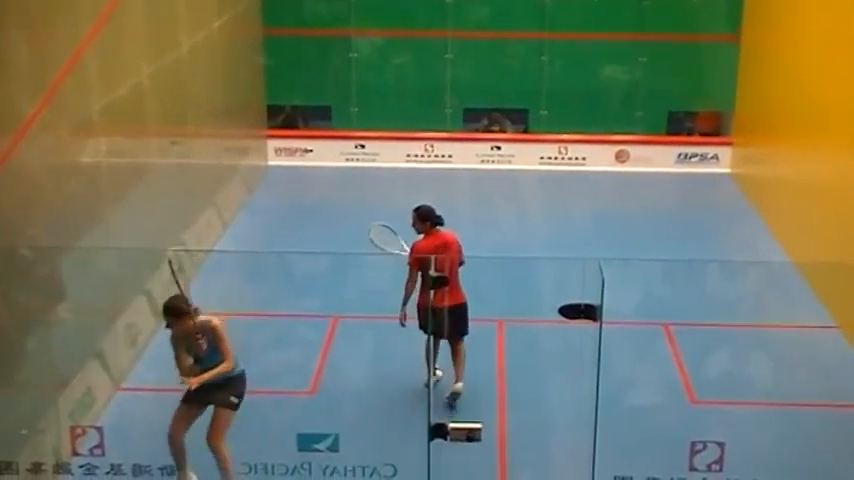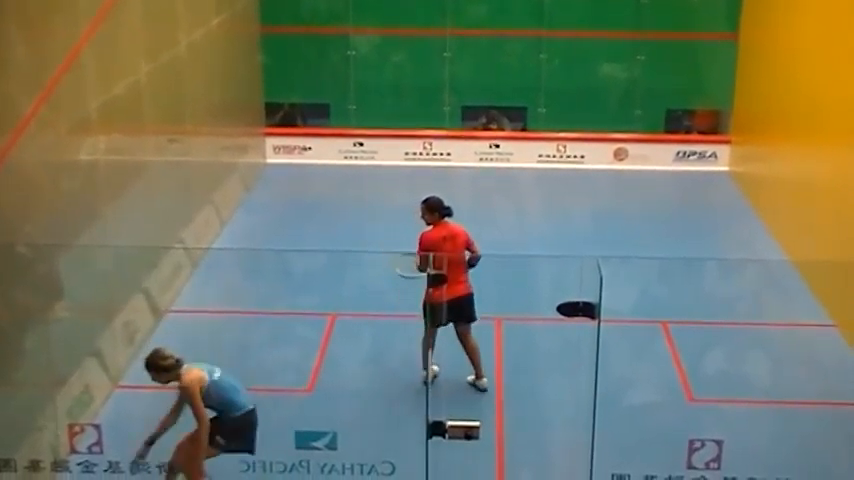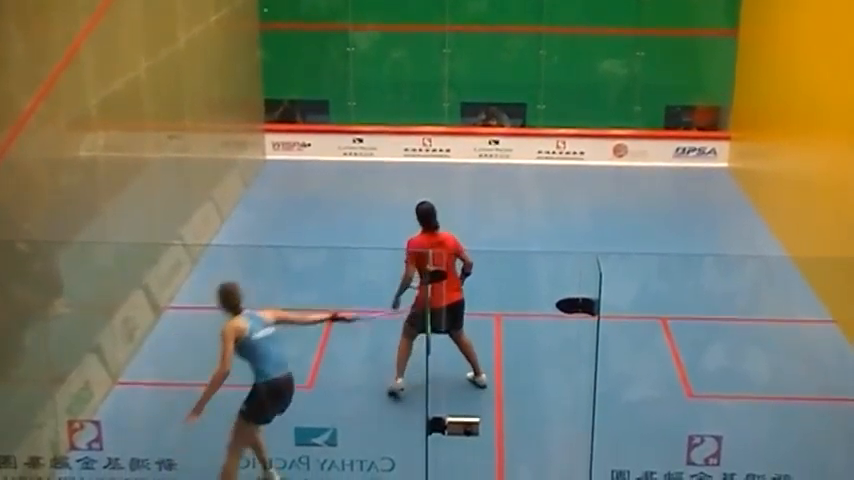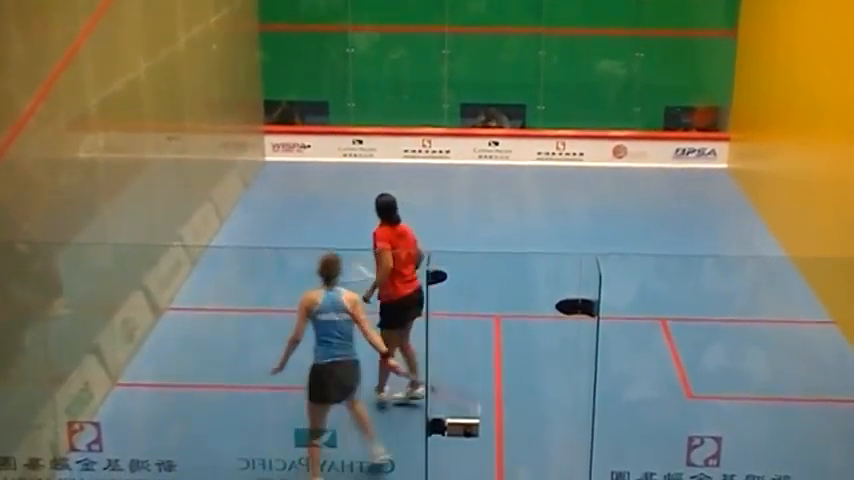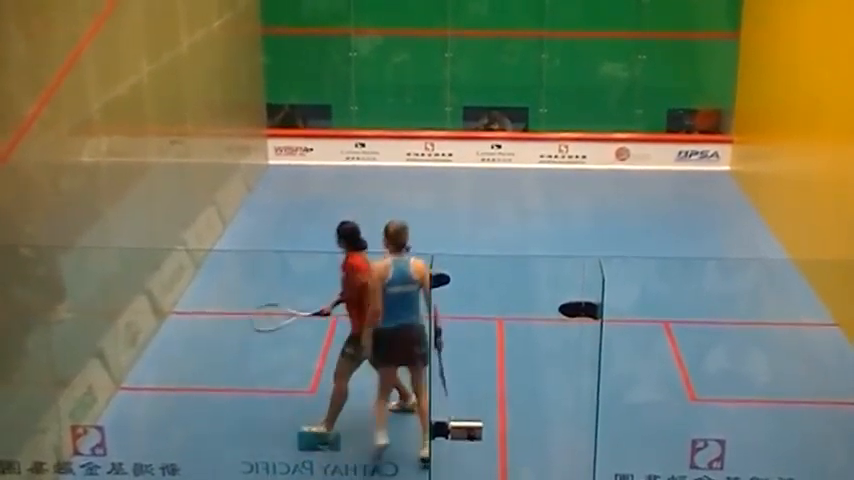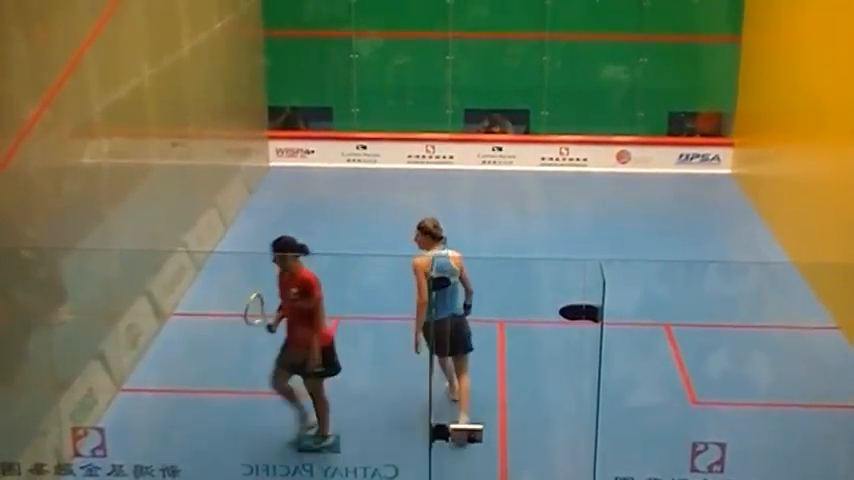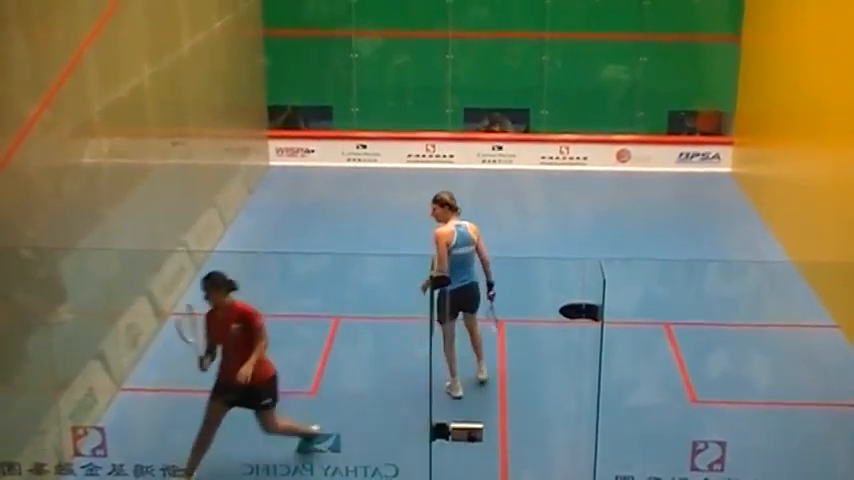
dt=0.3s
person 1, frame 1
left shoulder: (418, 248)
right shoulder: (452, 238)
left elbow: (412, 282)
right elbow: (461, 261)
left wrist: (403, 307)
left hip: (431, 304)
right hip: (456, 302)
left knee: (433, 339)
right knee: (457, 345)
left ankle: (432, 374)
right ankle: (458, 383)
person 1, frame 2
left shoulder: (426, 237)
right shoulder: (460, 231)
left elbow: (422, 268)
right elbow: (476, 256)
left wrist: (427, 264)
left hip: (436, 297)
right hip: (462, 294)
left knee: (429, 334)
right knee: (466, 336)
left ankle: (427, 371)
right ankle: (480, 378)
person 1, frame 3
left shoulder: (414, 243)
right shoulder: (449, 239)
left elbow: (408, 276)
right elbow: (468, 264)
left wrist: (397, 296)
right wrist: (460, 280)
left hip: (427, 303)
right hip: (454, 300)
left knee: (407, 336)
right knee: (459, 337)
left ankle: (398, 382)
right ankle: (479, 374)
person 1, frame 4
left shoulder: (380, 233)
right shoulder: (406, 230)
left elbow: (387, 265)
right elbow: (418, 256)
left wrist: (371, 290)
left hip: (394, 296)
right hip: (414, 291)
left knee: (389, 344)
right knee: (403, 341)
left ankle: (381, 391)
right ankle: (416, 386)
person 1, frame 5
left shoulder: (354, 264)
right shoulder: (354, 260)
left elbow: (369, 299)
left wrist: (365, 334)
right wrist: (332, 305)
left hip: (364, 327)
right hip: (367, 326)
left knee: (341, 375)
left ankle: (327, 427)
right ankle: (407, 399)
person 1, frame 6
left shoulder: (307, 279)
right shoulder: (283, 275)
left elbow: (319, 315)
left wrist: (315, 349)
right wrist: (276, 320)
left hip: (314, 344)
right hip: (294, 341)
left knee: (314, 390)
right knee: (278, 383)
left ankle: (324, 434)
right ankle: (307, 419)
person 1, frame 7
left shoulder: (245, 312)
right shoulder: (211, 317)
left elbow: (262, 342)
right elbow: (212, 346)
left wrist: (249, 365)
right wrist: (204, 359)
left hip: (260, 377)
right hip: (229, 377)
left knee: (270, 427)
right knee: (209, 425)
left ankle: (309, 432)
person 2, frame 1
left shoulder: (212, 325)
right shoulder: (177, 337)
left elbow: (229, 364)
right elbow: (186, 374)
left wrist: (201, 378)
right wrist: (197, 355)
left hip: (231, 381)
right hip: (210, 381)
left knee: (214, 441)
right knee: (174, 435)
person 2, frame 2
left shoulder: (188, 382)
right shoulder: (188, 376)
left elbow: (204, 423)
right elbow: (173, 416)
right wrist: (150, 442)
left hip: (241, 421)
right hip: (233, 415)
left knee: (189, 462)
right knee: (181, 453)
person 2, frame 3
left shoulder: (231, 327)
right shoulder: (266, 315)
left elbow: (224, 369)
right elbow: (303, 318)
left wrist: (201, 403)
right wrist: (333, 317)
left hip: (267, 388)
right hip: (286, 384)
left knee: (235, 447)
right knee: (248, 431)
person 2, frame 4
left shoulder: (310, 298)
right shoulder: (351, 298)
left elbow: (297, 337)
right elbow: (367, 331)
left wrist: (282, 363)
right wrist: (386, 355)
left hip: (324, 369)
right hip: (350, 366)
left knee: (316, 428)
right knee: (353, 403)
right ankle: (376, 450)
person 2, frame 5
left shoulder: (378, 269)
right shoulder: (419, 267)
left elbow: (376, 311)
right elbow: (431, 303)
left wrist: (369, 338)
left hip: (388, 336)
right hip: (414, 333)
left knee: (385, 389)
right knee: (420, 391)
left ankle: (380, 434)
right ankle: (424, 445)
person 2, frame 6
left shoulder: (420, 262)
right shoulder: (456, 257)
left elbow: (423, 300)
right elbow: (469, 289)
left wrist: (417, 331)
right wrist: (467, 306)
left hip: (434, 323)
right hip: (457, 321)
left knee: (441, 356)
right knee: (462, 373)
left ankle: (452, 390)
right ankle: (463, 419)
person 2, frame 7
left shoulder: (441, 233)
right shoulder: (472, 228)
left elbow: (442, 270)
right elbow: (485, 260)
left wrist: (428, 281)
right wrist: (490, 283)
left hip: (450, 293)
right hip: (471, 289)
left knee: (448, 340)
right knee: (472, 327)
left ankle: (456, 386)
right ankle: (481, 370)
